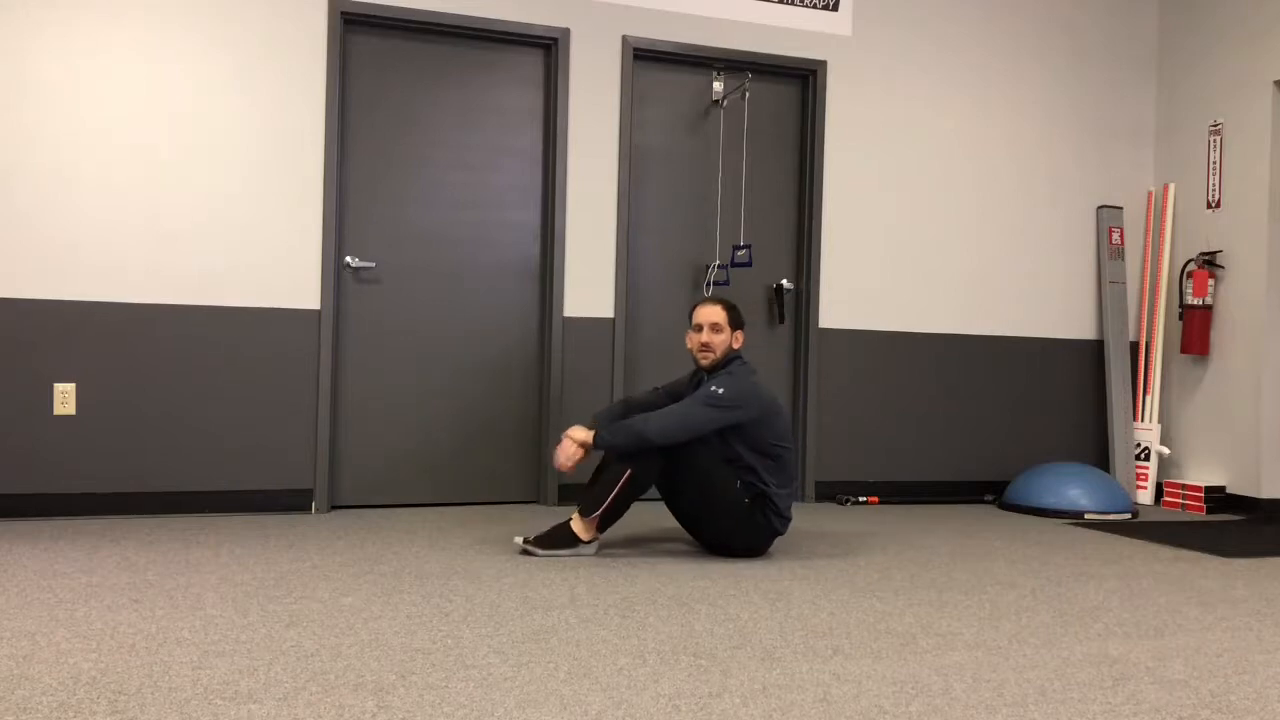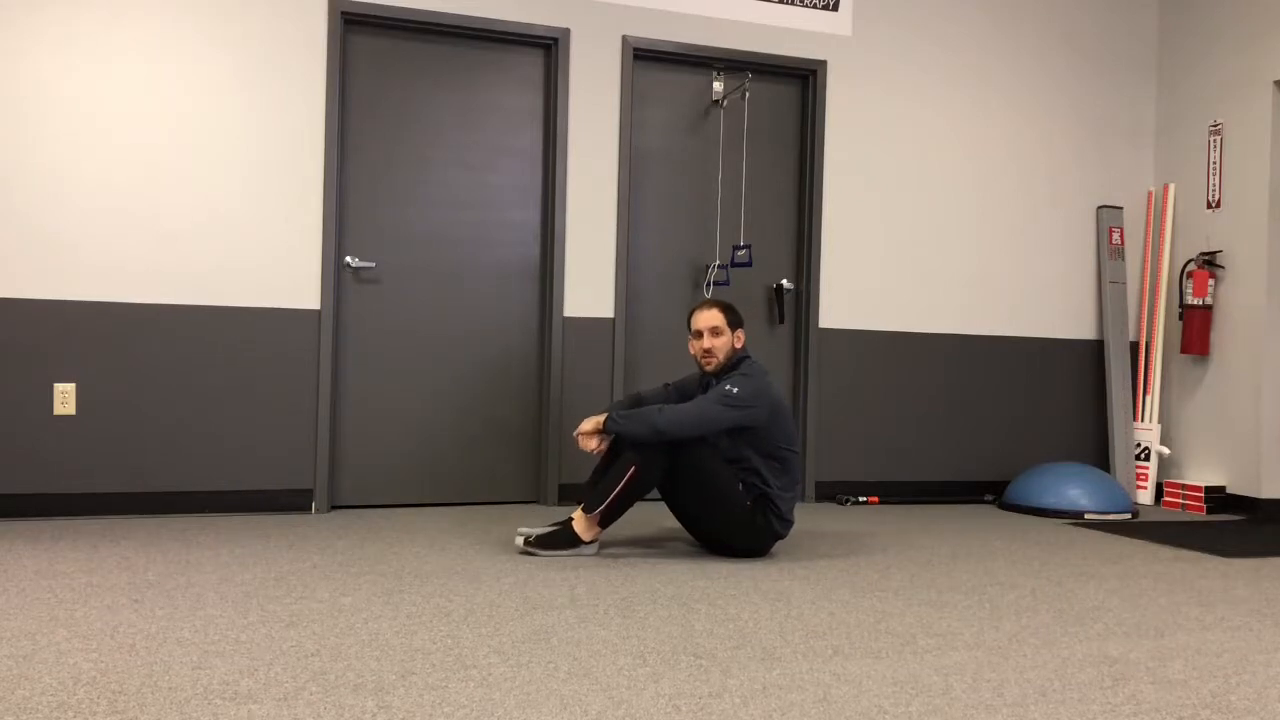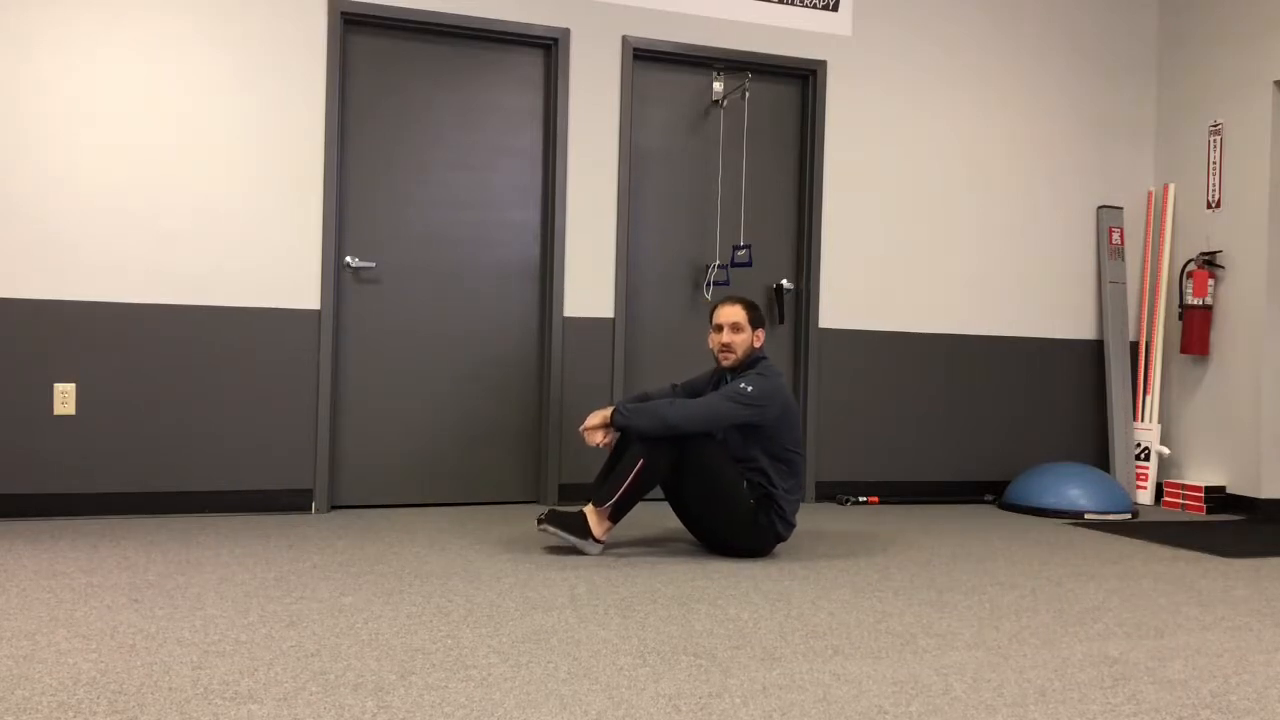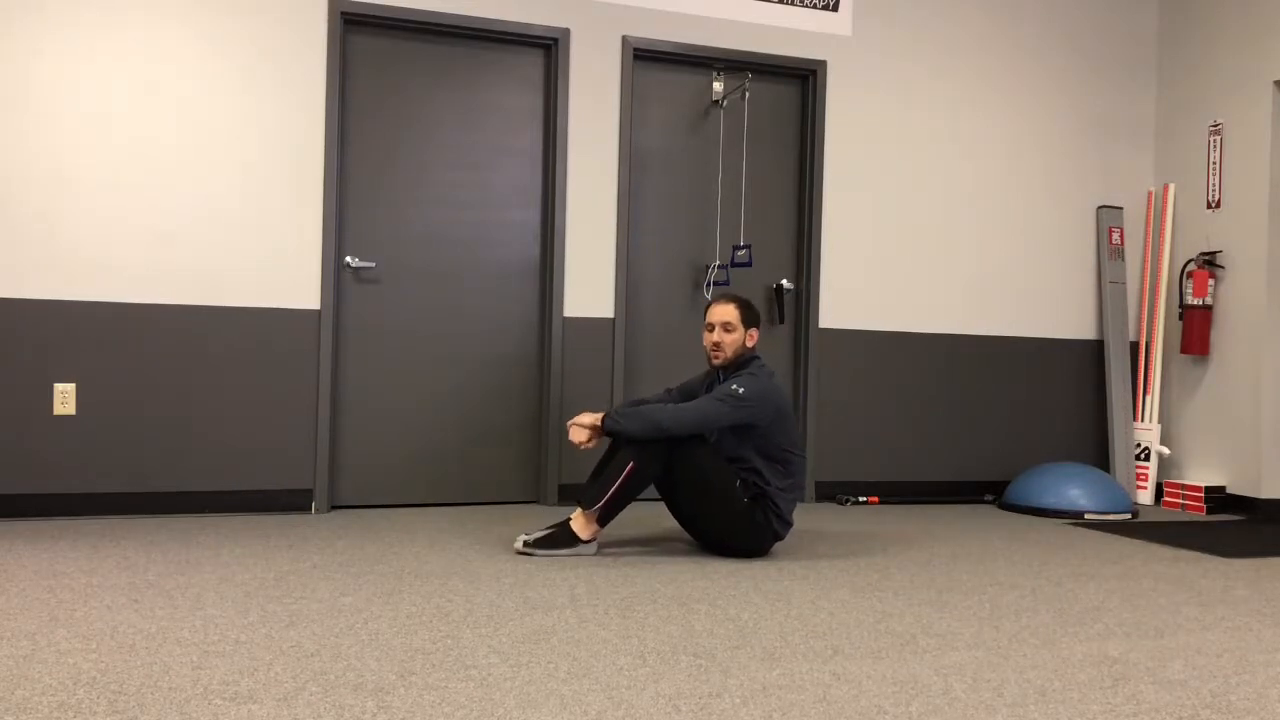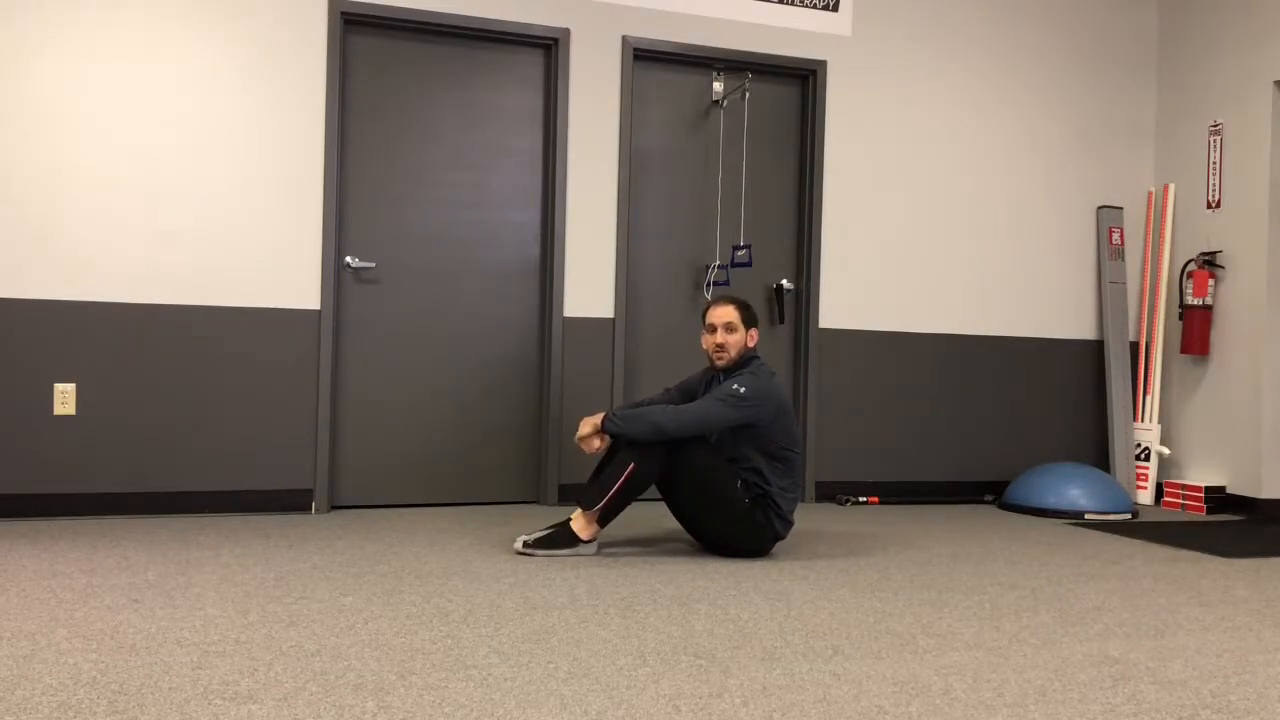
dt=1s
person 1, frame 1
left shoulder: (738, 387)
right shoulder: (701, 380)
left elbow: (664, 427)
right elbow: (631, 407)
left wrist: (594, 437)
right wrist: (586, 432)
left hip: (754, 523)
right hip: (720, 512)
left knee: (657, 436)
right knee: (636, 424)
left ankle: (583, 530)
right ankle: (586, 519)
person 1, frame 2
left shoulder: (749, 387)
right shoulder: (710, 379)
left elbow: (675, 421)
right elbow: (646, 400)
left wrist: (605, 421)
right wrist: (605, 426)
left hip: (755, 523)
right hip: (724, 511)
left knee: (661, 437)
right knee: (639, 430)
left ankle: (584, 530)
right ankle: (585, 518)
person 1, frame 3
left shoulder: (763, 387)
right shoulder: (723, 377)
left elbow: (685, 414)
right elbow: (661, 398)
left wrist: (612, 415)
right wrist: (610, 421)
left hip: (759, 523)
right hip: (727, 509)
left knee: (669, 429)
right knee: (645, 427)
left ankle: (595, 524)
right ankle: (594, 515)
person 1, frame 4
left shoulder: (755, 388)
right shoulder: (718, 378)
left elbow: (676, 419)
right elbow: (655, 404)
left wrist: (603, 420)
right wrist: (599, 424)
left hip: (755, 523)
right hip: (726, 510)
left knee: (660, 434)
right knee: (643, 429)
left ankle: (583, 529)
right ankle: (581, 521)
person 1, frame 5
left shoulder: (755, 387)
right shoulder: (715, 377)
left elbow: (678, 420)
right elbow: (655, 404)
left wrist: (604, 421)
right wrist: (606, 426)
left hip: (756, 523)
right hip: (725, 511)
left knee: (661, 435)
right knee: (643, 431)
left ankle: (582, 529)
right ankle: (581, 520)
